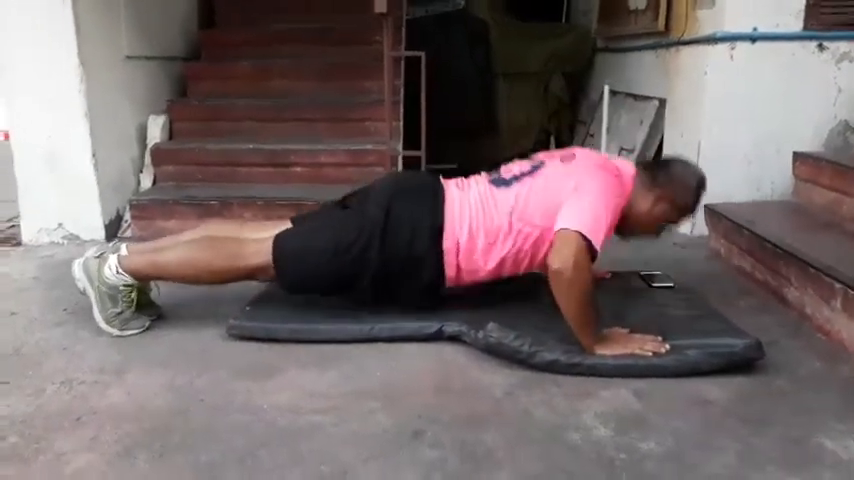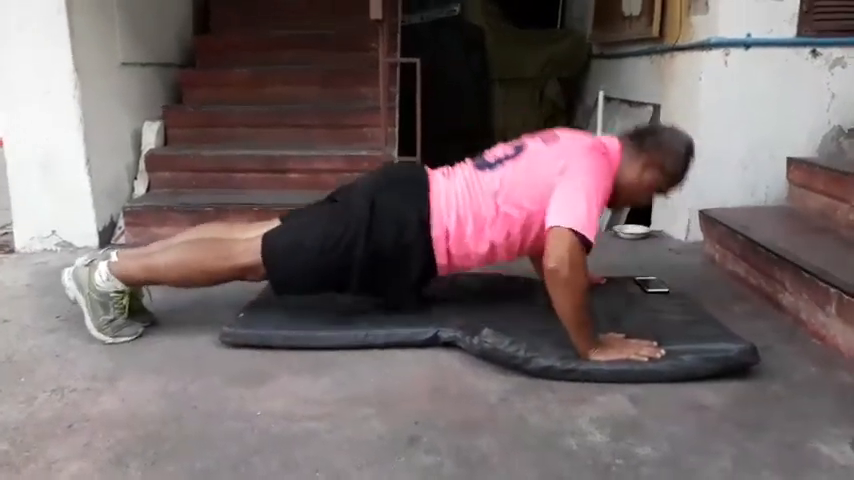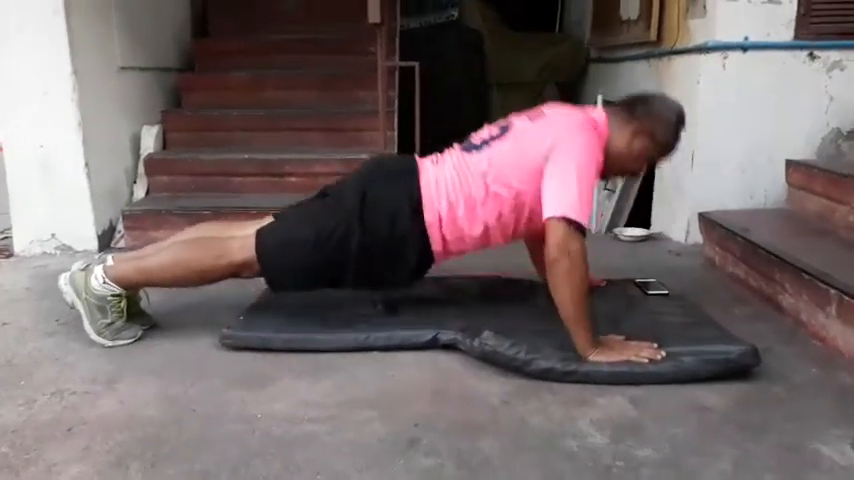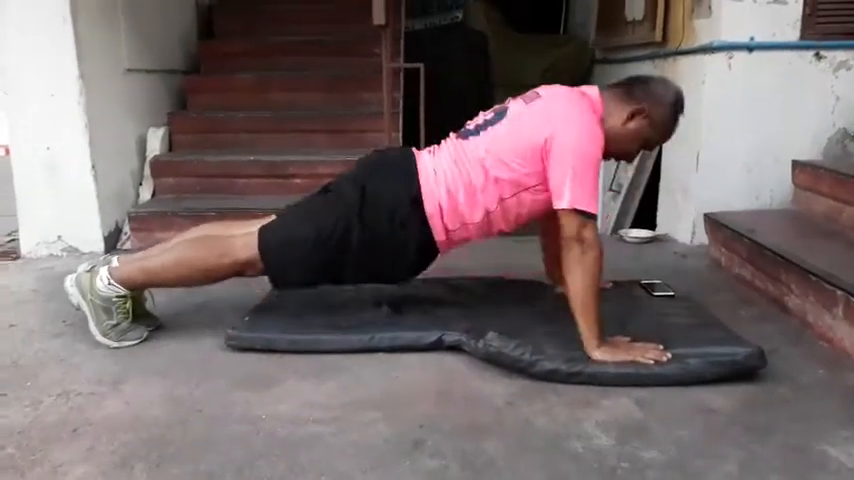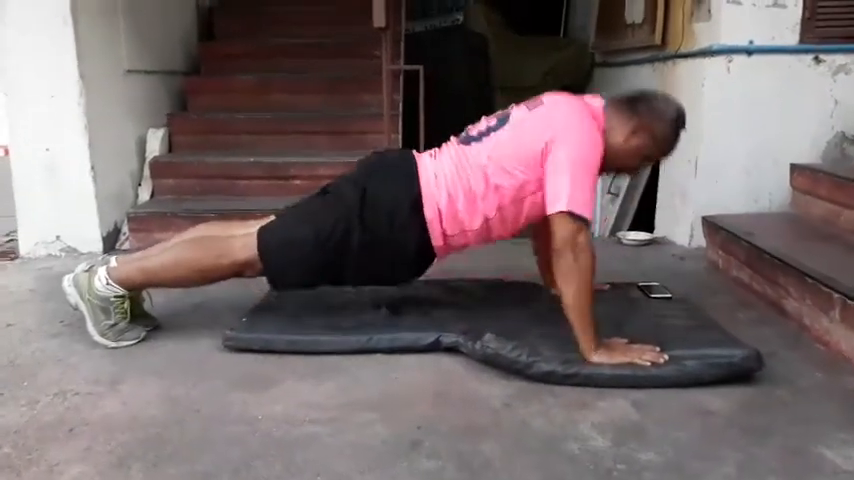
dt=0.1s
person 1, frame 1
left shoulder: (589, 165)
right shoulder: (606, 187)
right elbow: (564, 265)
left wrist: (578, 282)
right wrist: (595, 340)
left hip: (420, 203)
right hip: (415, 238)
left knee: (269, 236)
right knee: (263, 258)
left ankle: (124, 252)
right ankle: (121, 267)
person 1, frame 2
left shoulder: (578, 148)
right shoulder: (592, 167)
left elbow: (533, 221)
right elbow: (560, 261)
left wrist: (570, 276)
right wrist: (591, 346)
left hip: (408, 194)
right hip: (404, 230)
left knee: (257, 241)
right knee: (252, 258)
left ankle: (118, 258)
right ankle: (113, 274)
person 1, frame 3
left shoulder: (564, 120)
right shoulder: (583, 141)
left elbow: (536, 222)
right elbow: (564, 247)
left wrist: (556, 286)
right wrist: (589, 347)
left hip: (400, 189)
right hip: (398, 219)
left knee: (255, 237)
right knee: (248, 255)
left ankle: (111, 270)
right ankle: (107, 279)
person 1, frame 4
left shoulder: (565, 103)
right shoulder: (581, 123)
left elbow: (544, 212)
right elbow: (578, 236)
left wrist: (562, 280)
right wrist: (597, 345)
left hip: (401, 180)
right hip: (399, 211)
left knee: (255, 238)
right knee: (250, 254)
left ankle: (117, 270)
right ankle: (112, 279)
person 1, frame 5
left shoulder: (567, 112)
right shoulder: (583, 133)
left elbow: (536, 203)
right elbow: (570, 241)
left wrist: (559, 281)
right wrist: (594, 345)
left hip: (402, 183)
right hip: (397, 212)
left knee: (255, 238)
right knee: (249, 254)
left ankle: (117, 267)
right ankle: (109, 279)
